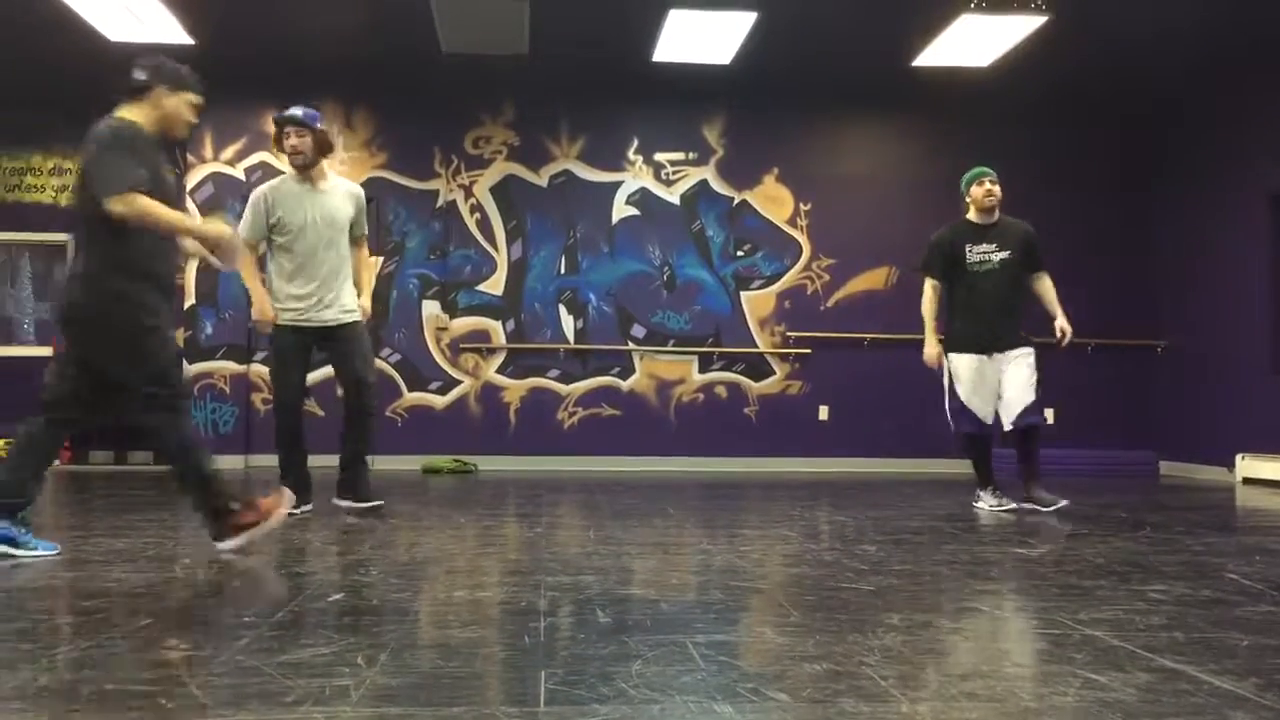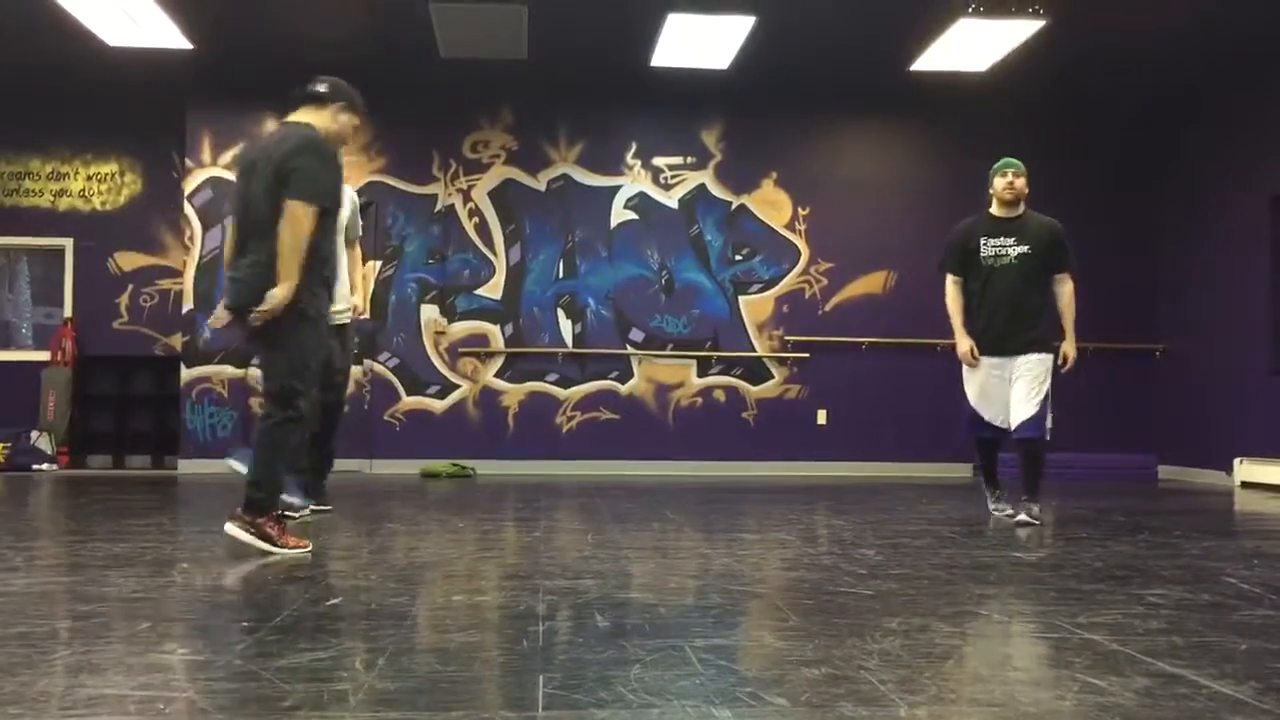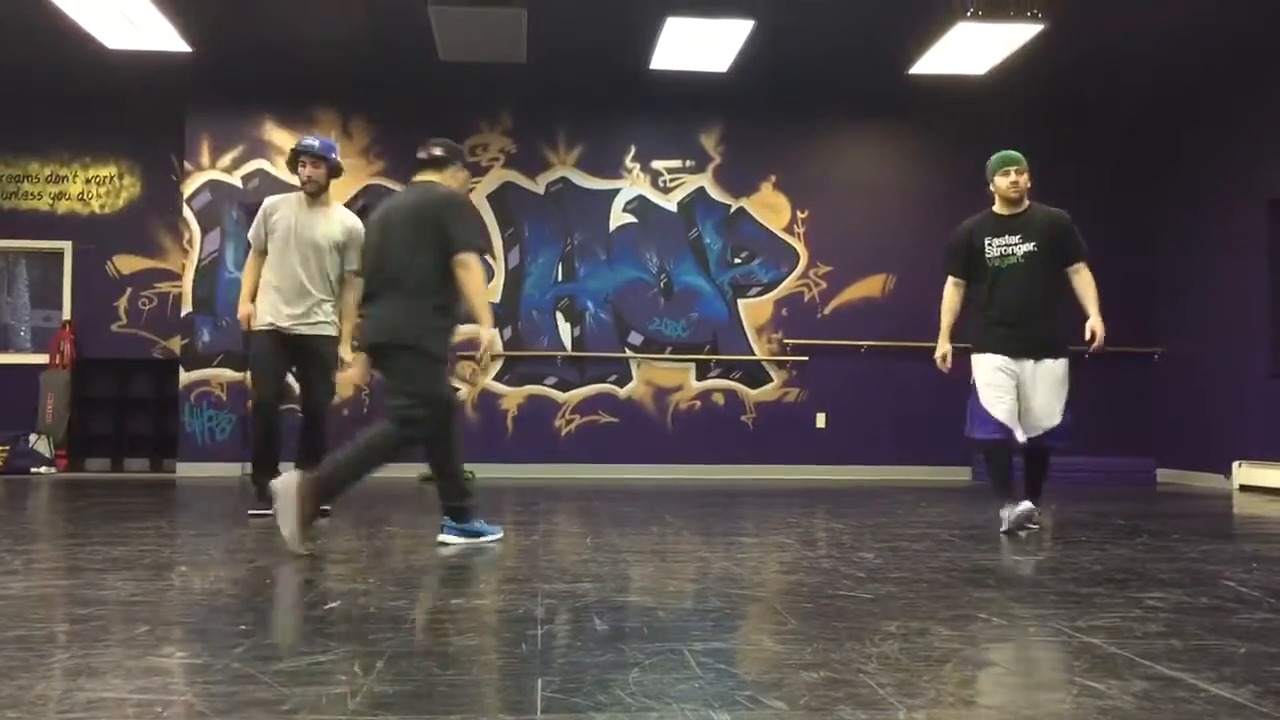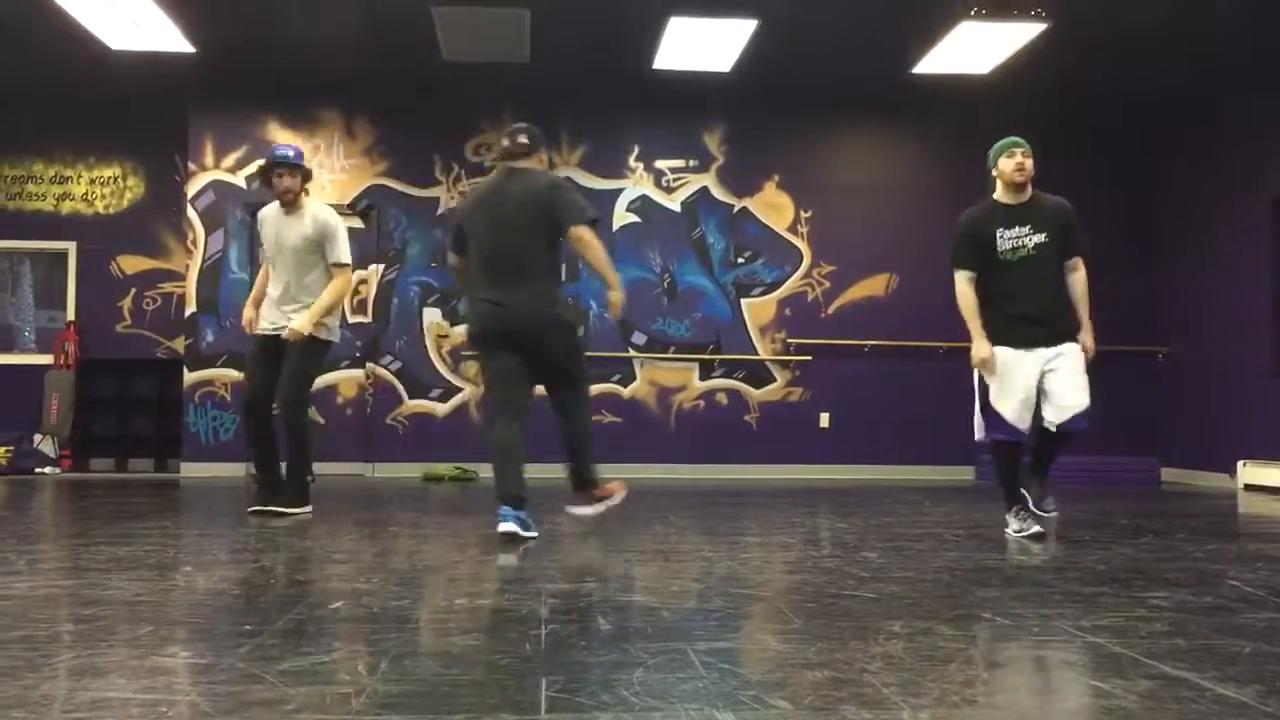
dt=0.4s
person 1, frame 1
left shoulder: (141, 145)
right shoulder: (118, 138)
right elbow: (122, 201)
right wrist: (202, 230)
left hip: (95, 300)
right hip: (122, 300)
left knee: (65, 411)
right knee: (165, 407)
right ankle: (224, 517)
person 1, frame 2
left shoulder: (258, 148)
right shoulder: (314, 146)
left elbow: (238, 224)
right elbow: (299, 214)
left wrist: (234, 290)
right wrist: (287, 285)
left hip: (250, 290)
right hip: (288, 298)
left knee: (291, 395)
right knee: (288, 403)
left ankle: (260, 463)
right ankle: (257, 515)
person 1, frame 3
left shoulder: (384, 211)
right shoulder: (452, 202)
left elbow: (367, 280)
right elbow: (466, 262)
left wrist: (360, 350)
right wrist: (486, 324)
left hip: (381, 330)
right hip: (419, 332)
left knee: (440, 421)
right knee: (401, 427)
left ankle: (460, 519)
right ankle: (307, 489)
person 1, frame 4
left shoulder: (473, 198)
right shoulder: (552, 188)
left elbow: (457, 260)
right elbow: (581, 234)
right wrist: (614, 283)
left hip: (488, 318)
right hip: (542, 315)
left knee: (504, 412)
right knee: (571, 398)
left ankle: (511, 509)
right ankle: (586, 489)
person 2, frame 1
left shoulder: (351, 193)
right shoulder: (268, 195)
right elbow: (247, 250)
left wrist: (365, 293)
right wrist: (259, 298)
left hip: (343, 314)
right hip: (288, 318)
left knee: (362, 390)
right knee: (288, 404)
left ankle: (353, 483)
right ankle: (297, 491)
person 2, frame 2
left shoulder: (346, 197)
left wrist: (358, 292)
left hip: (336, 317)
left knee: (332, 402)
left ankle: (312, 483)
right ankle: (292, 490)
person 2, frame 3
left shoulder: (349, 225)
right shoulder: (274, 207)
left elbow: (351, 286)
right elbow: (256, 255)
left wrist: (346, 342)
right wrist: (246, 300)
left hip: (319, 329)
right hip: (270, 325)
left knee: (317, 410)
right knee: (265, 403)
right ankle: (266, 489)
person 2, frame 4
left shoulder: (325, 220)
right shoulder: (266, 217)
left elbow: (342, 278)
left wrist: (310, 319)
right wrist: (251, 304)
left hip: (312, 330)
right hip: (270, 328)
left knee: (291, 405)
right knee: (254, 403)
left ankle: (296, 493)
right ankle: (269, 487)
person 3, frame 1
left shoulder: (1021, 232)
right shoulder: (948, 238)
left elbow: (1038, 277)
right elbow: (932, 288)
left wrist: (1058, 315)
right wrist: (931, 337)
left hip: (1013, 342)
right hip: (966, 344)
left knee: (1026, 411)
right knee: (975, 418)
left ankle: (1032, 486)
right ankle: (987, 489)
person 3, frame 2
left shoulder: (1047, 230)
right shoulder: (967, 231)
left elbow: (1063, 283)
right elbow: (953, 284)
left wrist: (1069, 336)
right wrist: (960, 334)
left hip: (1032, 345)
right hip: (983, 345)
left knee: (1030, 423)
right knee: (987, 422)
left ankle: (1030, 501)
right ankle: (992, 488)
person 3, frame 3
left shoulder: (1055, 222)
right shoulder: (972, 230)
left elbow: (1079, 271)
right elbow: (956, 284)
left wrist: (1094, 314)
right wrist: (944, 337)
left hip: (1046, 346)
right hip: (993, 347)
left knee: (1042, 431)
right knee: (994, 427)
left ankle: (1032, 502)
right ankle: (1009, 505)
person 3, frame 4
left shoulder: (1058, 211)
right shoulder: (975, 220)
left elbow: (1074, 268)
right elbow: (964, 281)
left wrist: (1085, 325)
right wrist: (978, 338)
left hip: (1057, 337)
right hip: (1004, 341)
left knee: (1071, 413)
right knee: (1006, 427)
left ankle: (1038, 477)
right ankle: (1015, 510)
